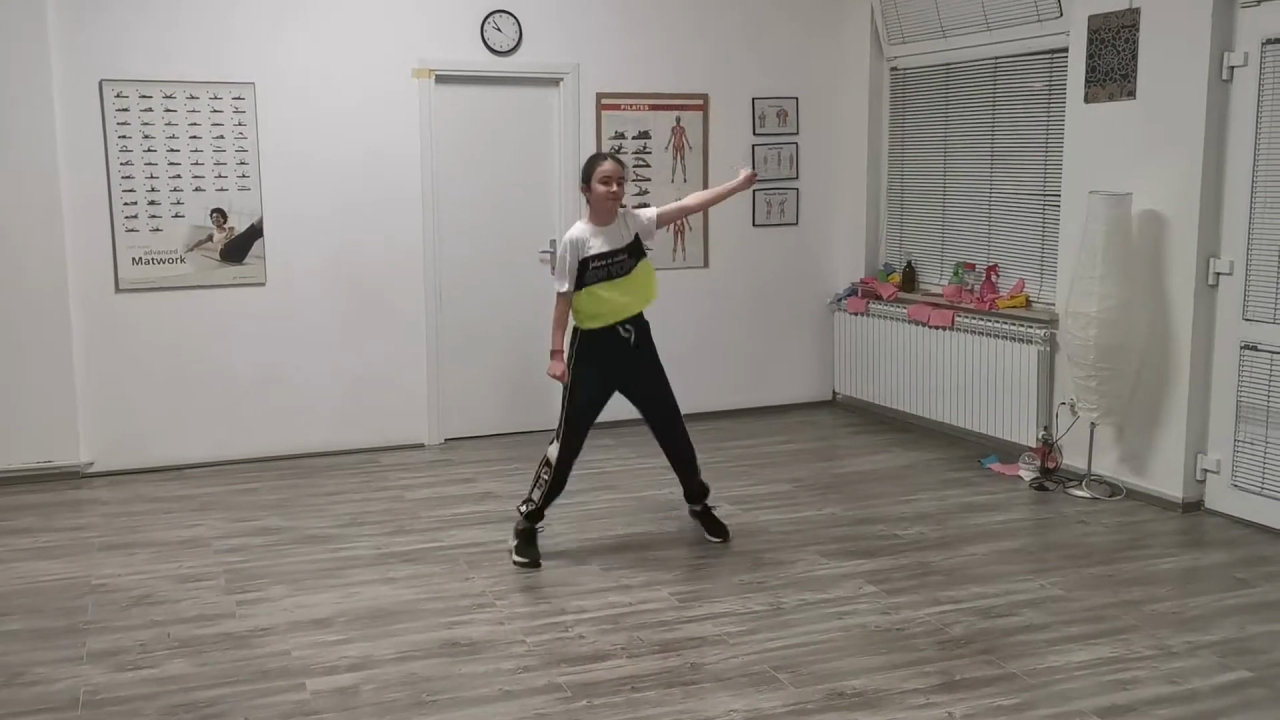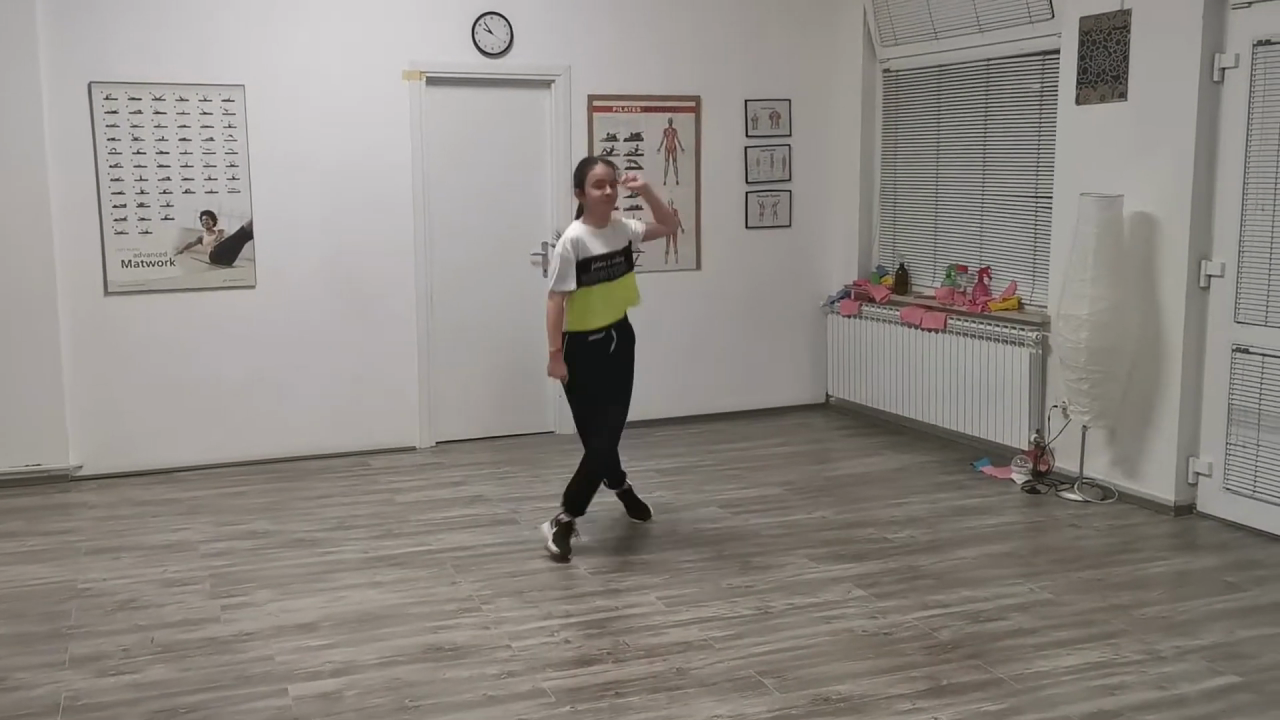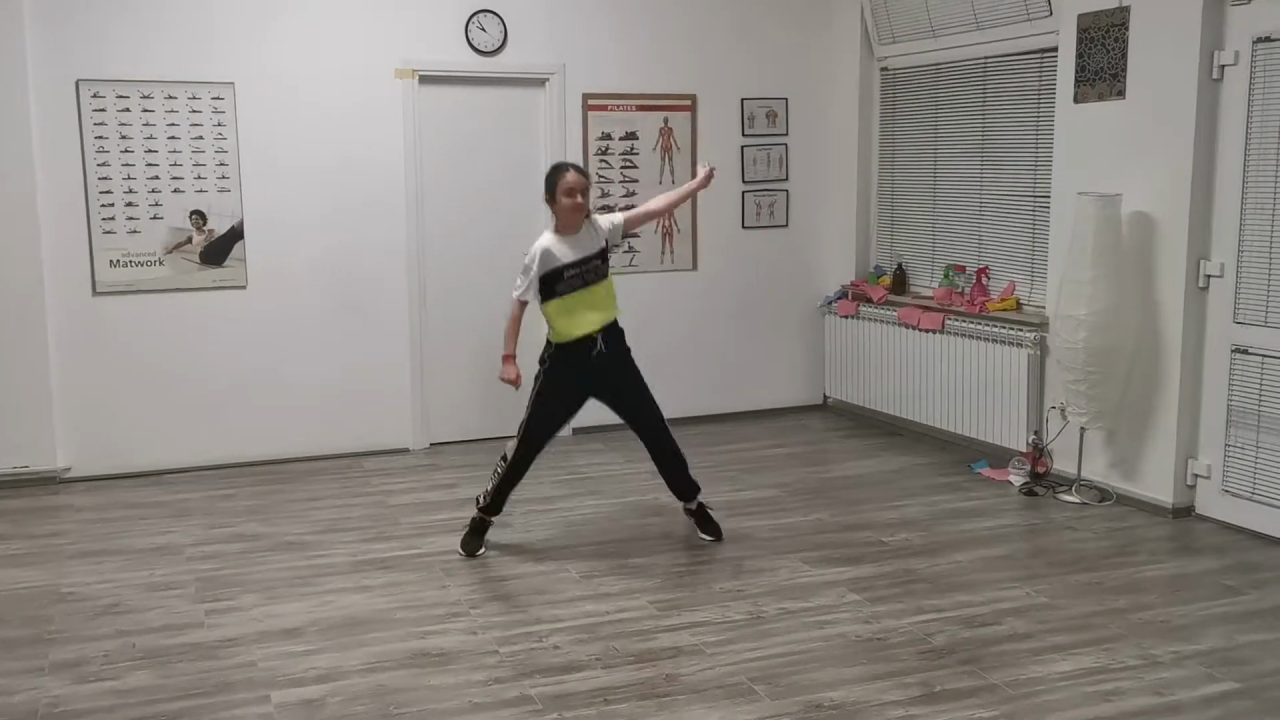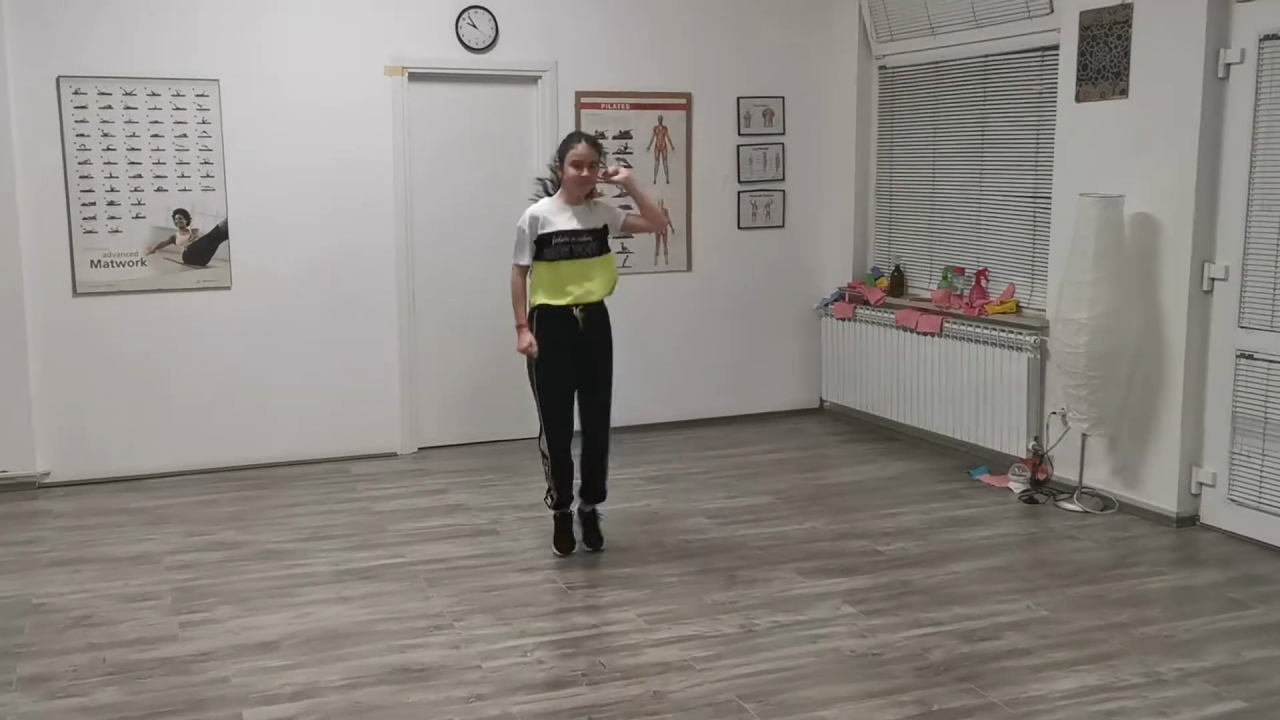
dt=0.4s
person 1, frame 1
left shoulder: (633, 222)
right shoulder: (574, 242)
left elbow: (685, 207)
right elbow: (561, 305)
left wrist: (733, 187)
right wrist: (556, 355)
left hip: (634, 340)
right hip: (592, 348)
left knee: (673, 433)
right knee: (568, 443)
left ankle: (699, 505)
right ankle: (526, 526)
person 1, frame 2
left shoulder: (621, 228)
right shoulder: (572, 241)
left elbow: (669, 227)
right elbow: (557, 304)
left wrist: (648, 192)
right wrist: (555, 356)
left hip: (618, 339)
right hip: (578, 347)
left knee: (606, 435)
right knee: (596, 438)
left ankle: (563, 522)
right ankle: (620, 484)
person 1, frame 3
left shoulder: (600, 229)
right shoulder: (542, 254)
left elbow: (650, 211)
right elbow: (518, 309)
left wrist: (696, 185)
right wrist: (508, 360)
left hip: (610, 348)
right hip: (565, 356)
left knee: (657, 434)
right knee: (526, 444)
left ankle: (692, 502)
right ankle: (484, 515)
person 1, frame 4
left shoulder: (603, 213)
right shoulder: (537, 217)
left elbow: (655, 222)
right elbow: (519, 275)
left wrist: (631, 186)
right wrist: (523, 328)
left hip: (593, 323)
right hip: (551, 325)
left knee: (597, 426)
right knee: (556, 429)
left ankle: (589, 506)
right ankle: (561, 510)
